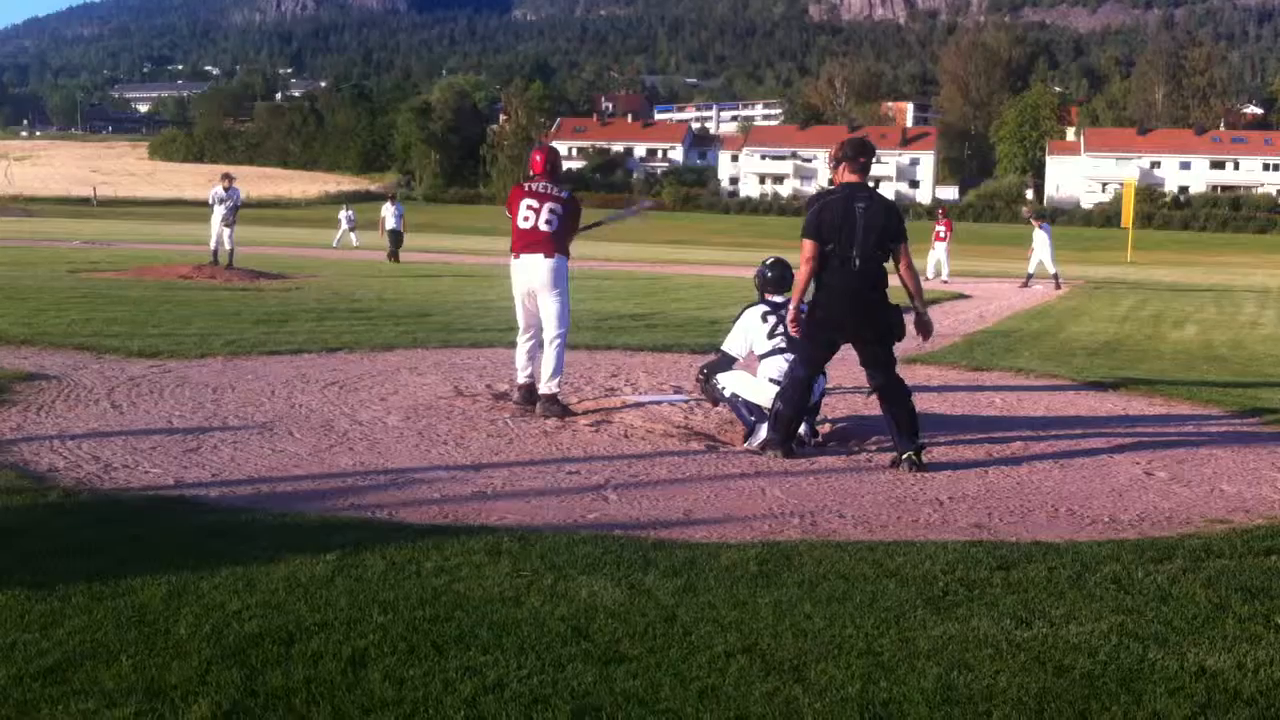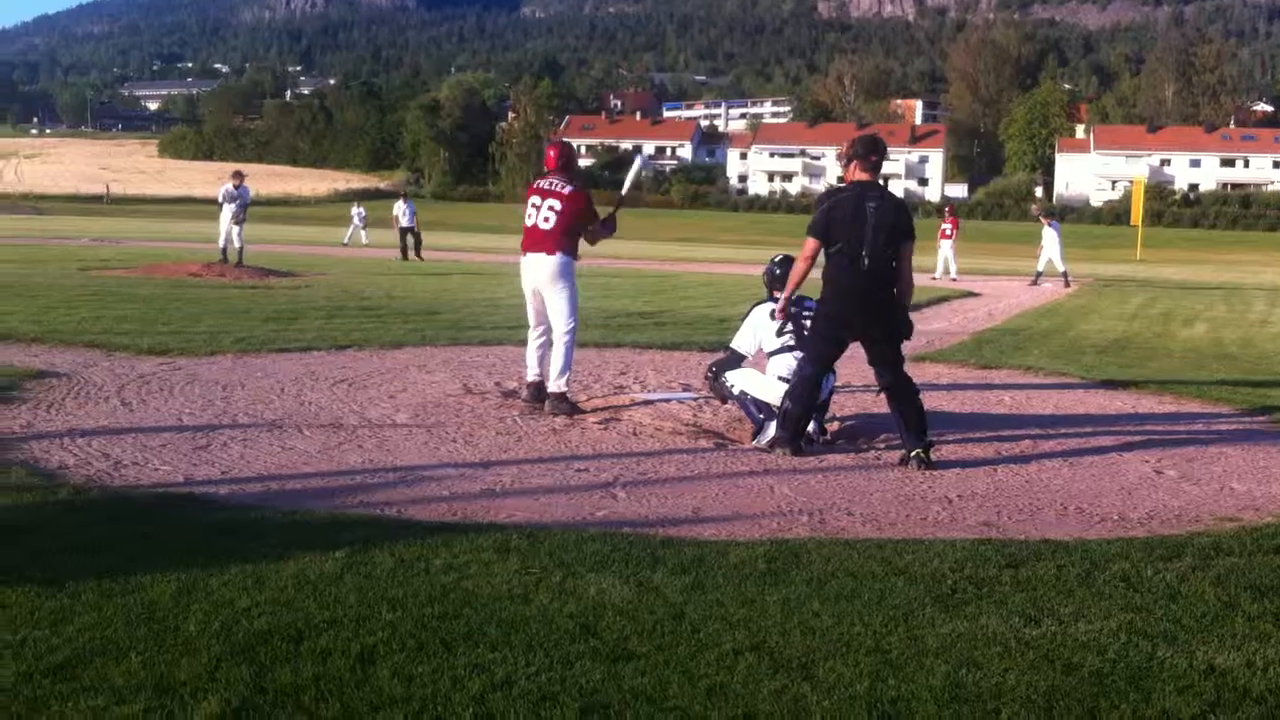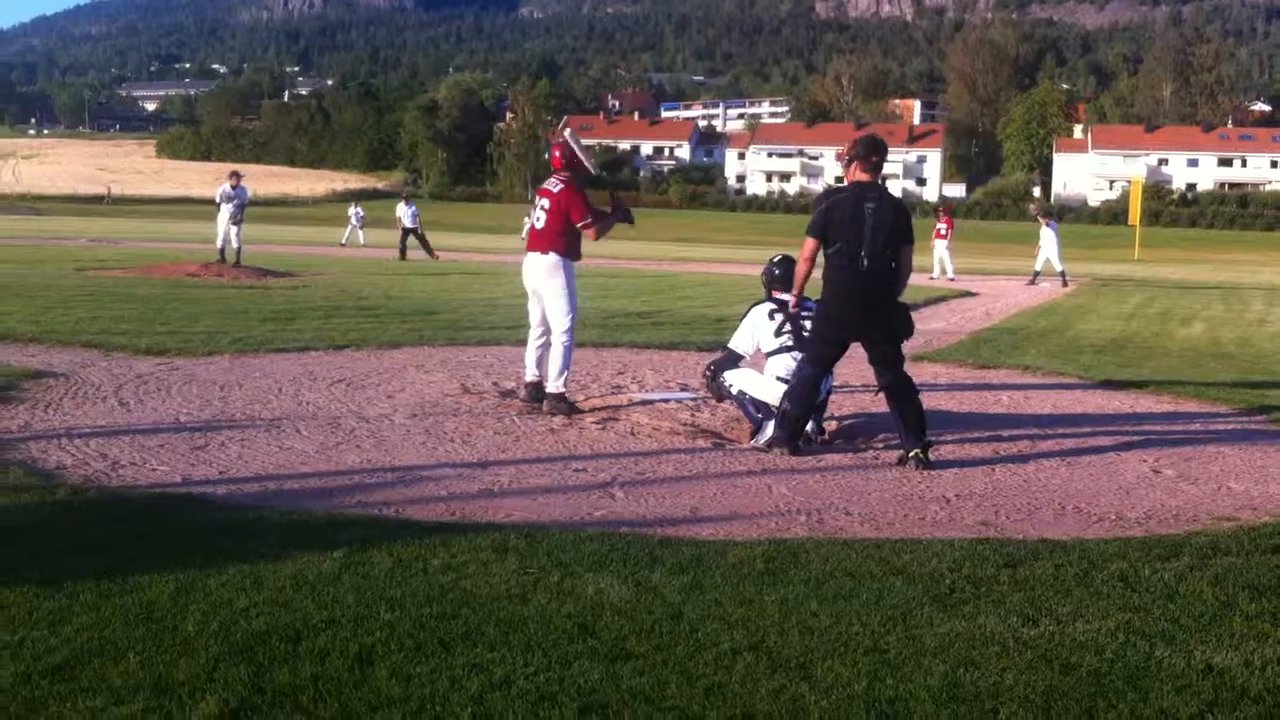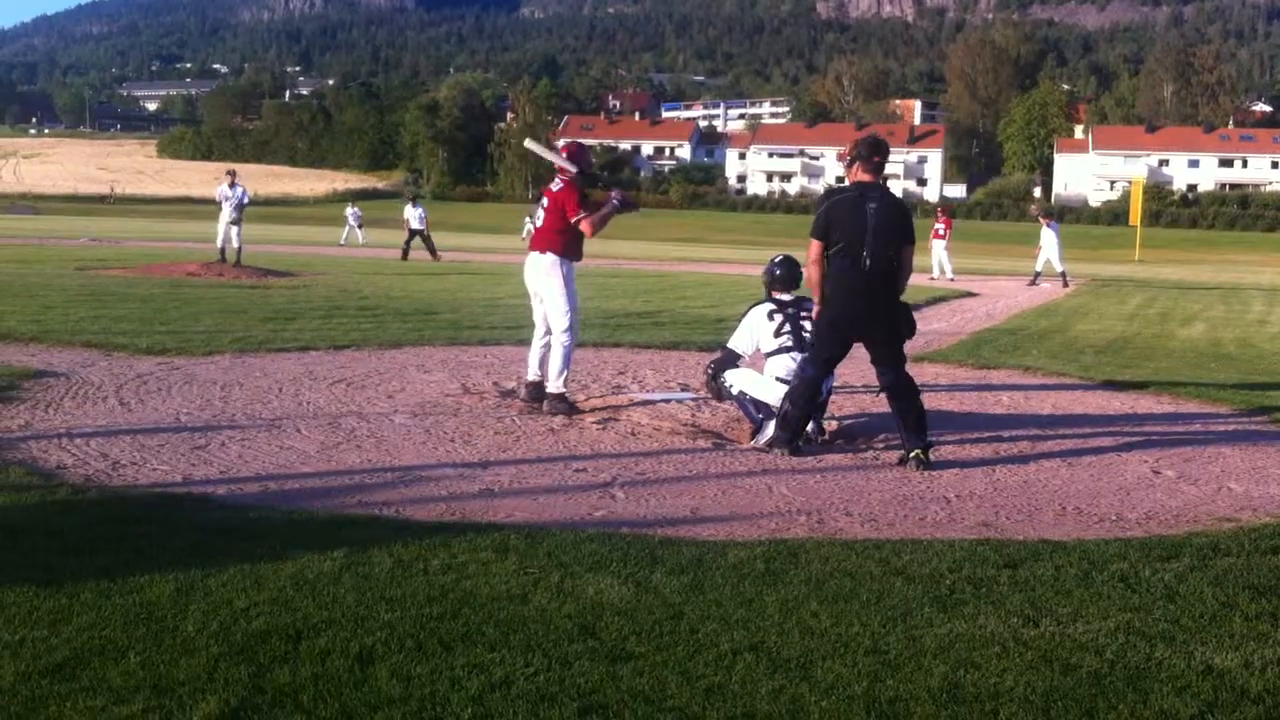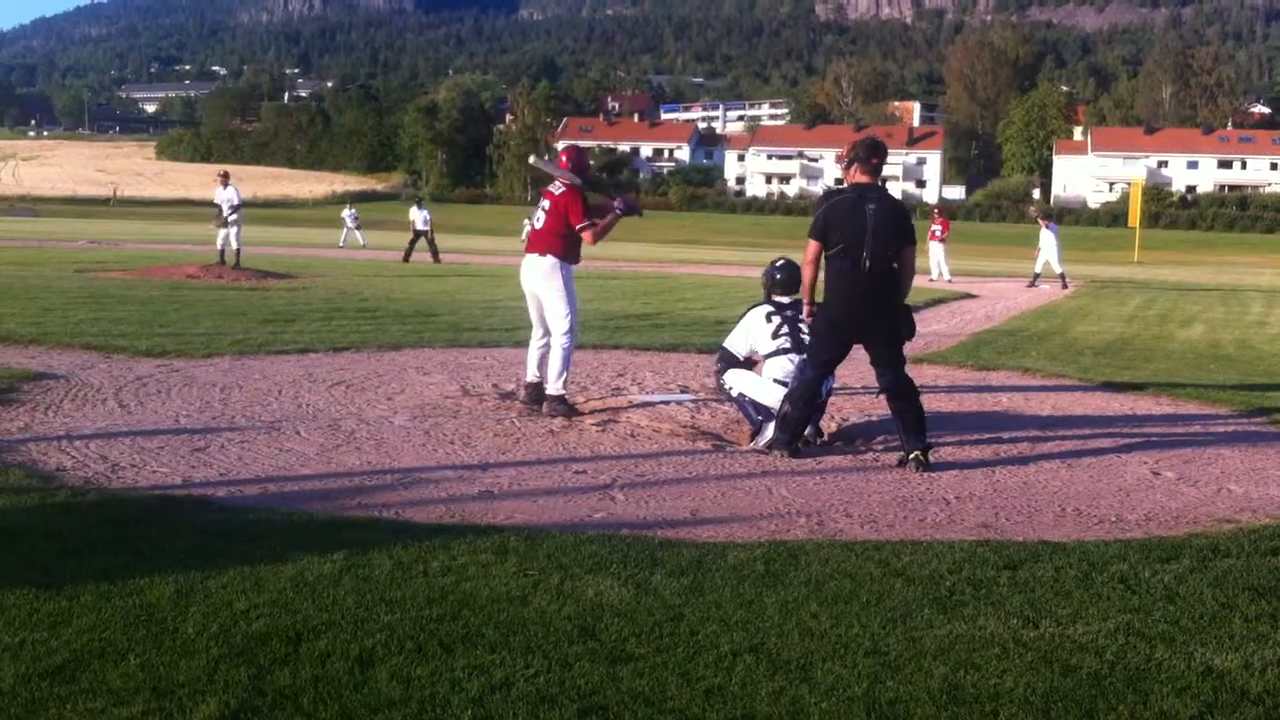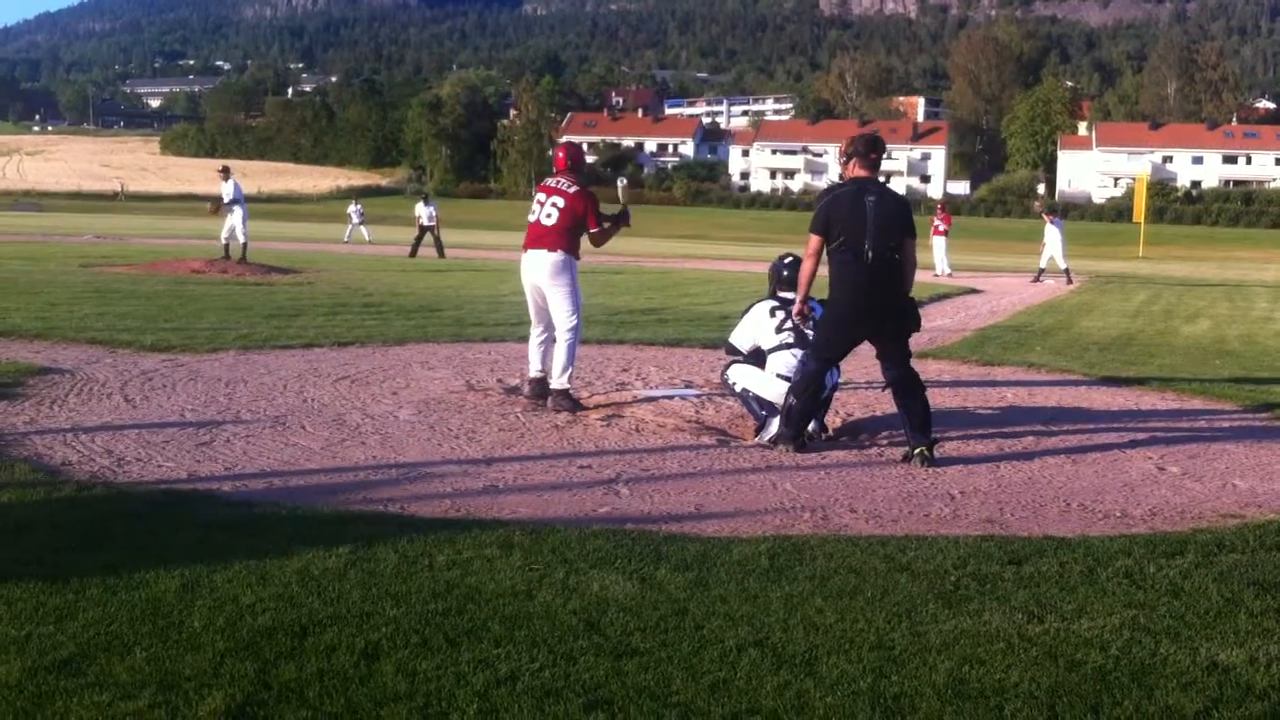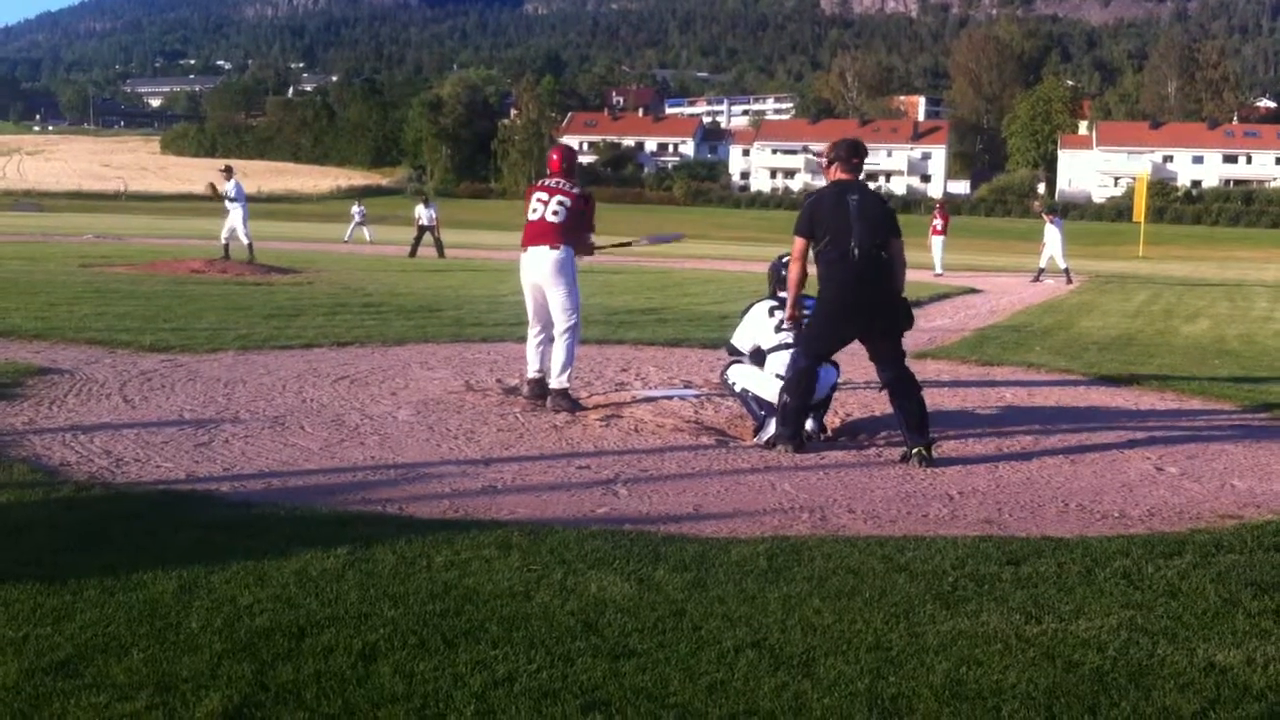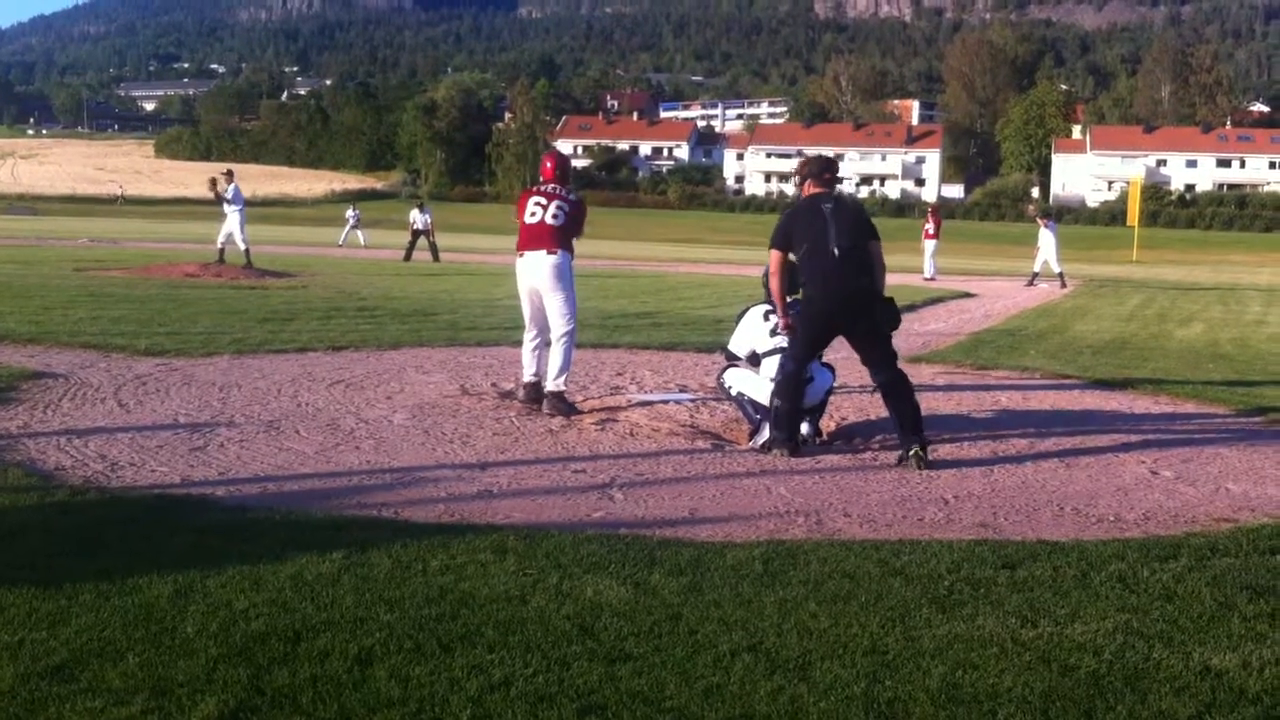
dt=0.2s
person 1, frame 1
left shoulder: (823, 204)
right shoulder: (887, 208)
left elbow: (808, 260)
right elbow: (904, 265)
left wrist: (794, 305)
right wrist: (920, 310)
left hip: (829, 307)
right hip: (872, 308)
left knee: (802, 372)
right knee: (885, 377)
left ankle: (778, 440)
right ankle: (909, 450)
person 1, frame 2
left shoulder: (833, 202)
right shoulder: (897, 207)
left elbow: (807, 257)
right elbow: (903, 267)
left wrist: (785, 296)
right wrist: (903, 311)
left hip: (837, 305)
right hip: (880, 306)
left knee: (811, 369)
right knee: (893, 375)
left ankle: (785, 437)
right ankle: (918, 448)
person 1, frame 3
left shoulder: (832, 202)
right shoulder: (897, 208)
left elbow: (808, 256)
right elbow: (904, 267)
left wrist: (796, 293)
left hip: (837, 305)
right hip: (880, 306)
left knee: (811, 370)
right knee: (893, 375)
left ankle: (783, 437)
right ankle: (916, 448)
person 1, frame 4
left shoulder: (834, 202)
right shoulder: (898, 208)
left elbow: (815, 259)
right elbow: (905, 267)
left wrist: (819, 302)
left hip: (840, 306)
right hip: (883, 307)
left knee: (813, 370)
right knee: (895, 375)
left ankle: (784, 437)
right ankle: (917, 448)
person 1, frame 5
left shoulder: (832, 203)
right shoulder: (897, 209)
left elbow: (811, 260)
right elbow: (907, 268)
left wrist: (808, 301)
right wrist: (893, 304)
left hip: (839, 307)
right hip: (883, 308)
left knee: (812, 371)
right knee: (894, 377)
left ankle: (784, 439)
right ankle: (916, 449)
person 1, frame 6
left shoulder: (833, 198)
right shoulder: (897, 203)
left elbow: (812, 254)
right elbow: (909, 260)
left wrist: (801, 298)
right wrist: (900, 300)
left hip: (846, 301)
right hip: (888, 301)
left knee: (815, 364)
right knee: (900, 371)
left ankle: (788, 434)
right ankle: (921, 445)
person 1, frame 7
left shoulder: (817, 200)
right shoulder: (879, 202)
left elbow: (798, 257)
right elbow: (898, 259)
left wrist: (792, 303)
right wrist: (894, 301)
left hip: (835, 300)
right hip: (878, 300)
left knee: (804, 361)
right knee: (895, 370)
left ankle: (787, 435)
right ankle: (919, 444)
person 1, frame 8
left shoulder: (793, 214)
right shoulder: (855, 210)
left elbow: (775, 270)
right elbow: (878, 263)
left wrist: (783, 314)
right wrist: (875, 303)
left hip: (819, 301)
right hip: (862, 298)
left knee: (793, 366)
right knee: (887, 371)
left ankle: (782, 439)
right ankle: (914, 445)
person 2, frame 1
left shoulder: (518, 192)
right shoulder: (569, 200)
left hip: (521, 265)
right hip: (551, 265)
left knee: (528, 331)
right knee: (554, 334)
left ankle: (524, 388)
right ankle: (548, 397)
person 2, frame 2
left shoulder: (534, 188)
right shoulder: (578, 194)
right elbow: (592, 237)
right wrist: (607, 225)
left hip: (529, 262)
right hip: (556, 263)
left knee: (538, 328)
right knee: (563, 330)
left ankle: (533, 386)
right ankle: (556, 395)
person 2, frame 3
left shoulder: (546, 186)
right shoulder: (571, 190)
right elbow: (593, 232)
left wrist: (607, 213)
right wrist: (616, 215)
left hip: (532, 261)
right hip: (553, 263)
left knee: (540, 328)
right knee: (563, 330)
left ankle: (532, 385)
right ankle: (554, 395)
person 2, frame 4
left shoulder: (557, 186)
right shoulder: (570, 189)
left elbow: (588, 211)
right elbow: (589, 228)
left wrist: (614, 203)
right wrist: (613, 204)
left hip: (535, 262)
right hip: (553, 264)
left knee: (544, 329)
right knee: (563, 331)
left ankle: (532, 385)
right ankle: (555, 395)
person 2, frame 5
left shoulder: (553, 189)
right shoulder: (572, 194)
left elbow: (587, 216)
right elbow: (591, 236)
left wrist: (616, 209)
right wrist: (617, 212)
left hip: (531, 265)
right hip: (551, 267)
left knee: (541, 331)
right knee: (563, 333)
left ankle: (532, 387)
right ankle: (554, 397)
person 2, frame 6
left shoulder: (543, 186)
right shoulder: (583, 195)
right elbow: (597, 240)
left wrist: (607, 216)
right wrist: (618, 222)
left hip: (529, 259)
right hip: (556, 262)
left knee: (541, 326)
right knee: (567, 328)
left ankle: (535, 382)
right ankle: (559, 392)
person 2, frame 7
left shoulder: (535, 189)
right shoulder: (582, 197)
right elbow: (581, 243)
right wrist: (587, 247)
left hip: (528, 258)
right hip: (556, 259)
left knee: (538, 325)
right knee: (566, 327)
left ankle: (535, 382)
right ankle: (558, 392)
person 2, frame 8
left shoulder: (527, 196)
right shoulder: (575, 203)
left hip: (525, 262)
right hip: (554, 262)
left knee: (534, 329)
right knee: (563, 332)
left ankle: (530, 386)
right ankle: (554, 394)
person 3, frame 1
left shoulder: (754, 313)
left elbow: (726, 358)
left wrist: (705, 372)
left hip: (772, 393)
left knee: (719, 377)
right knee: (818, 374)
left ankle: (760, 426)
right ankle: (804, 425)
person 3, frame 2
left shoulder: (763, 311)
right shoulder: (813, 307)
left elbow: (735, 356)
left wrist: (714, 370)
left hip: (781, 391)
right hip: (817, 391)
left knee: (728, 375)
right knee: (827, 374)
left ankle: (769, 424)
right ankle: (813, 423)
person 3, frame 3
left shoulder: (761, 311)
right shoulder: (812, 308)
left elbow: (733, 356)
left wrist: (711, 371)
left hip: (780, 391)
left knee: (727, 375)
left ankle: (767, 424)
right ankle: (811, 423)
person 3, frame 4
left shoulder: (760, 312)
right shoulder: (812, 308)
left elbow: (731, 355)
left wrist: (712, 369)
left hip: (779, 392)
left knee: (727, 375)
left ankle: (767, 424)
right ankle: (811, 423)
person 3, frame 5
left shoulder: (759, 313)
left elbow: (727, 356)
left wrist: (749, 361)
left hip: (778, 394)
left knee: (727, 376)
left ankle: (767, 425)
right ankle: (809, 425)
person 3, frame 6
left shoulder: (762, 309)
right shoulder: (815, 306)
left elbow: (732, 349)
left wrist: (764, 355)
left hip: (781, 389)
left knee: (732, 371)
right knee: (831, 367)
left ankle: (771, 420)
right ankle: (814, 420)
person 3, frame 7
left shoulder: (761, 308)
right shoulder: (814, 305)
left elbow: (734, 350)
left hip: (779, 389)
right hip: (816, 388)
left knee: (732, 372)
right knee: (831, 368)
left ankle: (770, 421)
right ankle: (813, 421)
person 3, frame 8
left shoulder: (756, 313)
left elbow: (732, 355)
left hip: (774, 393)
right hip: (811, 393)
left knee: (727, 375)
right knee: (827, 371)
left ankle: (766, 424)
right ankle: (808, 424)
